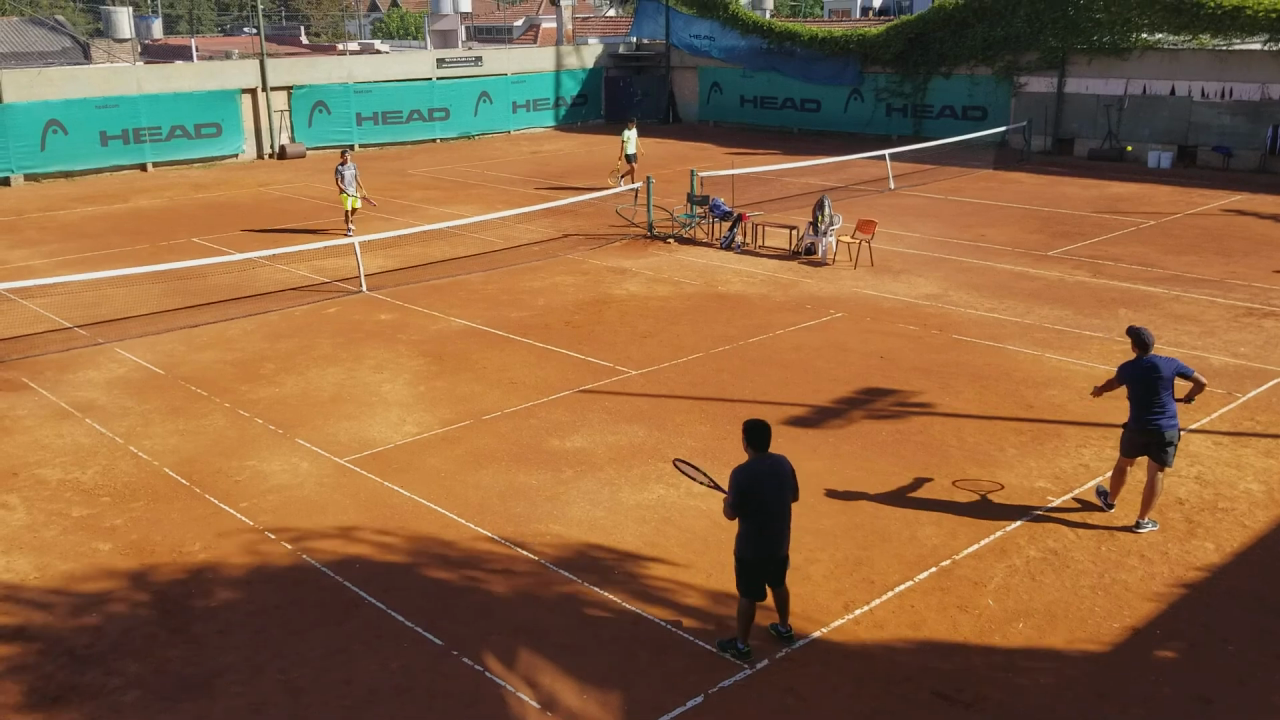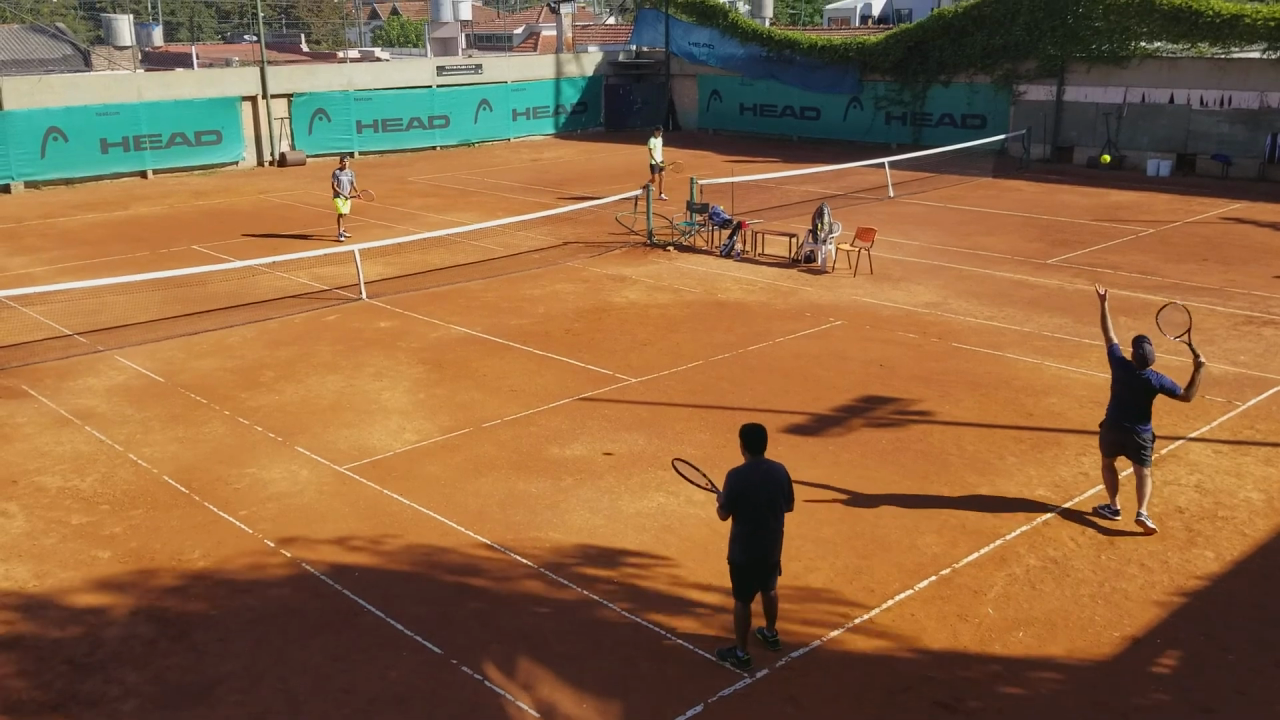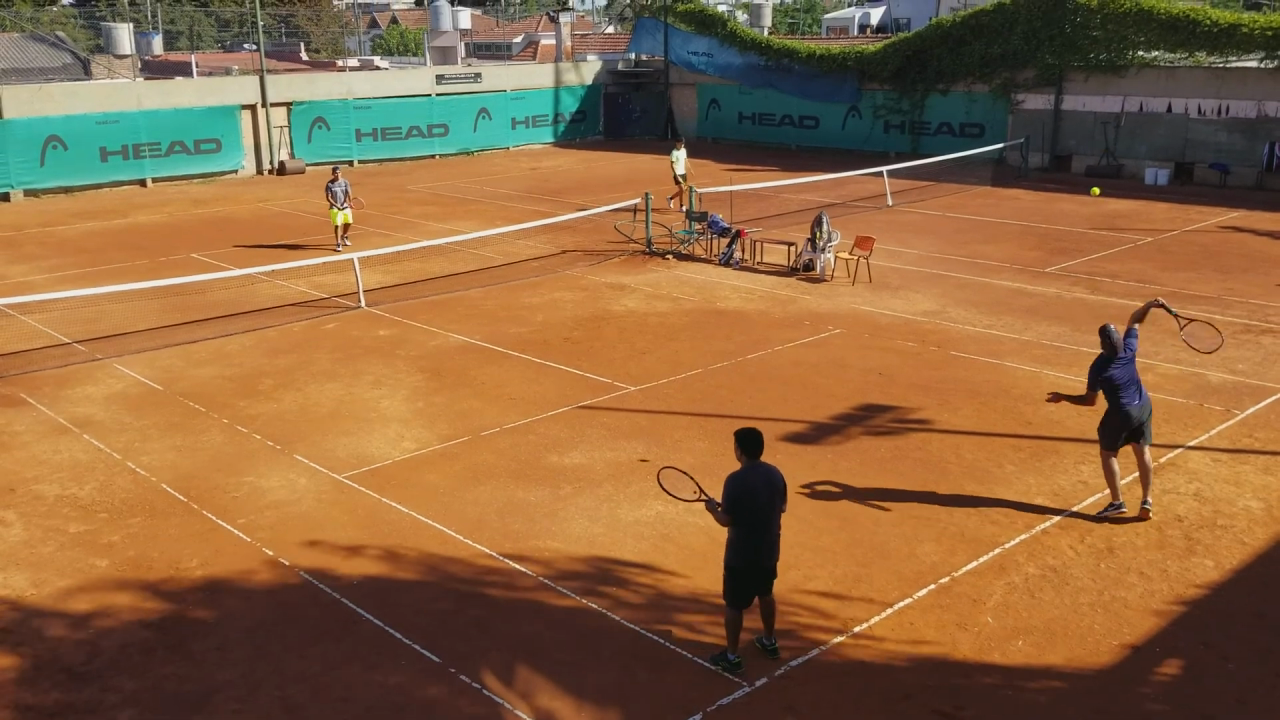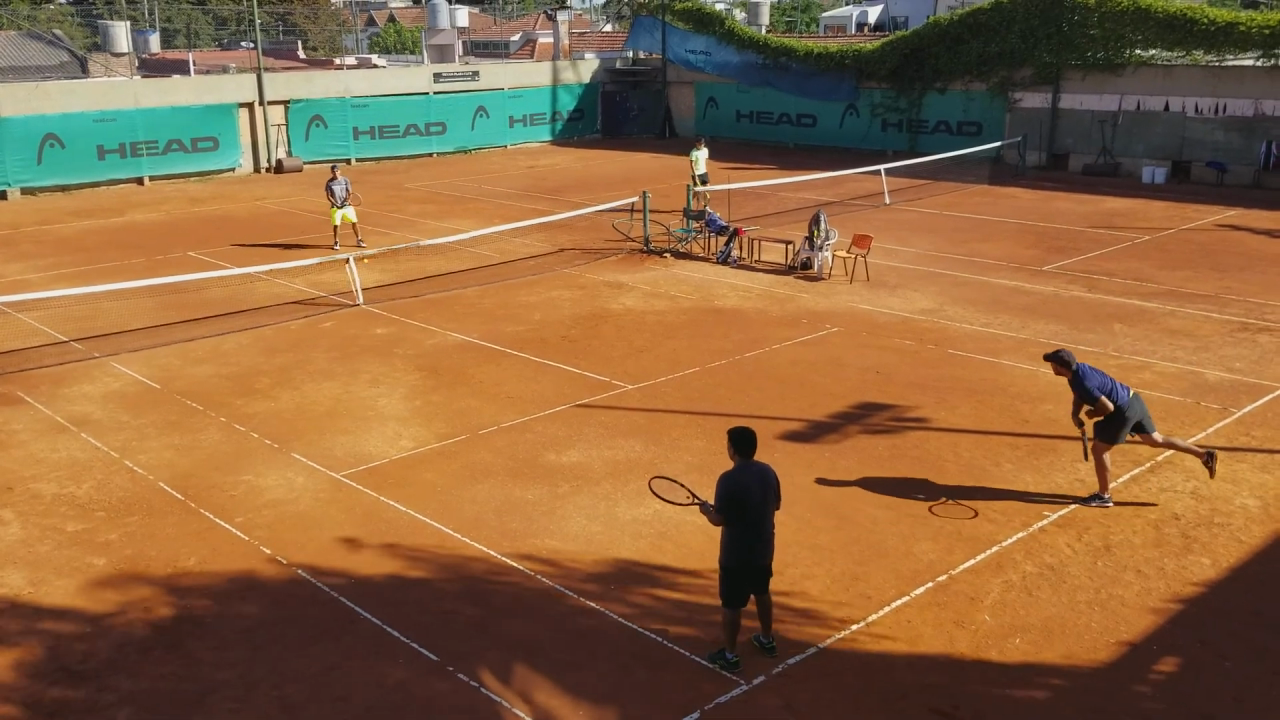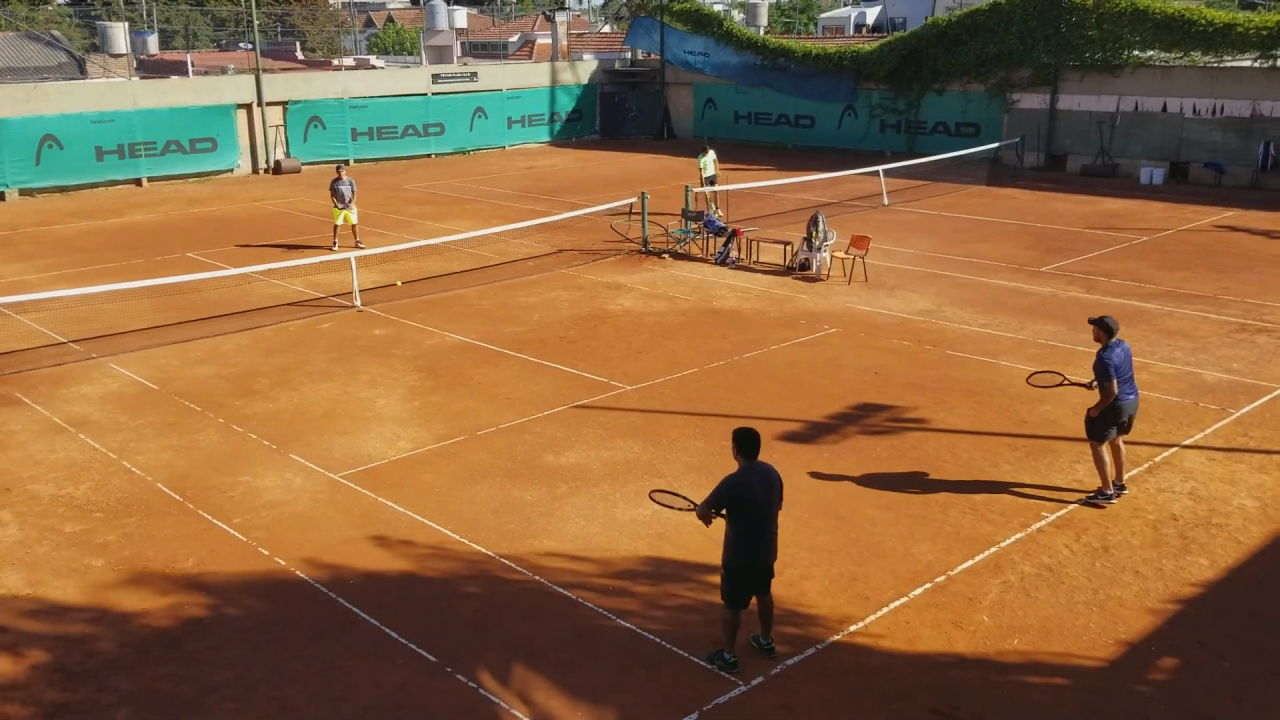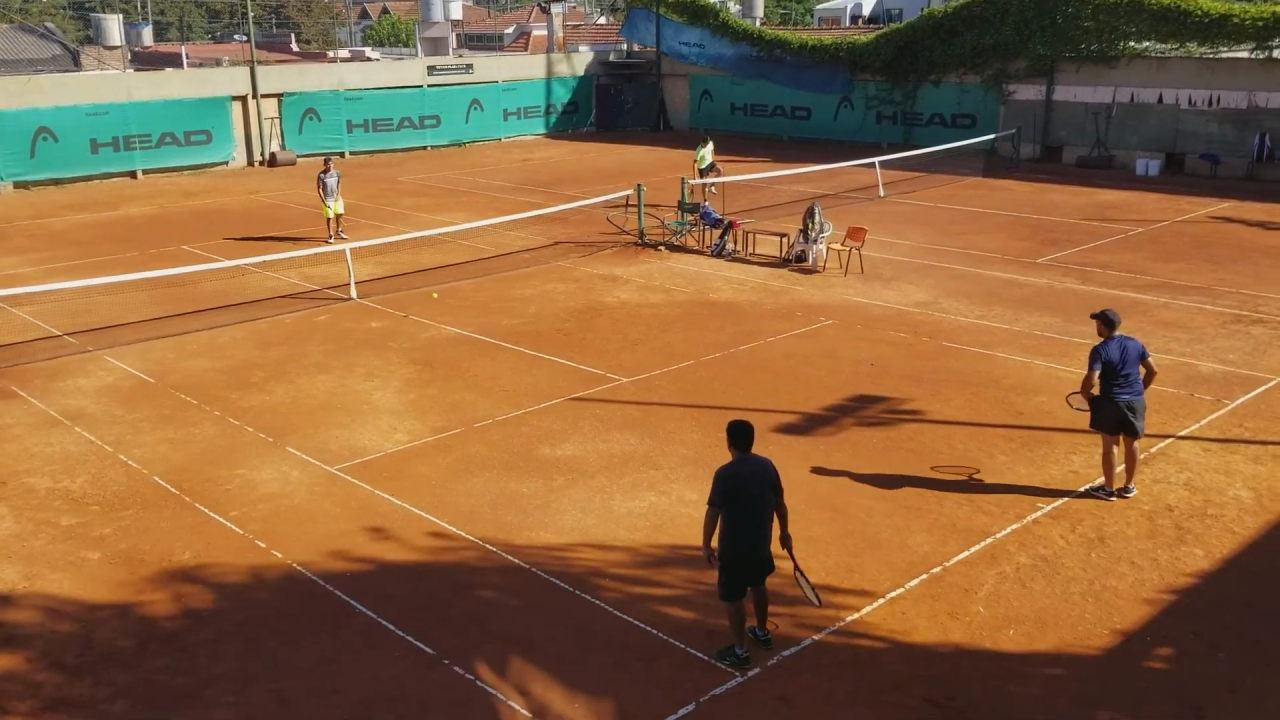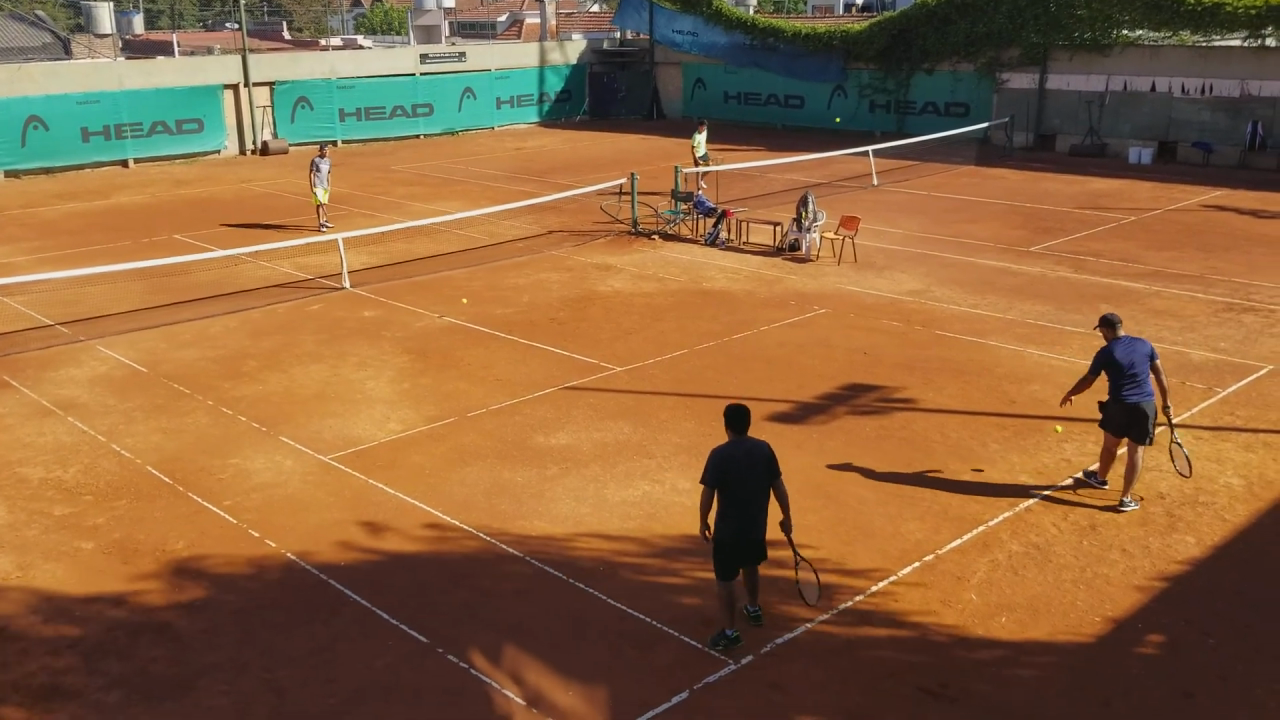
dt=0.5s
person 1, frame 1
left shoulder: (741, 473)
right shoulder: (784, 464)
left elbow: (731, 514)
right elbow: (794, 496)
left wrist: (727, 502)
left hip: (751, 546)
right hip: (780, 541)
left knee: (748, 596)
right knee: (778, 584)
left ankle: (741, 645)
right ankle: (784, 628)
person 1, frame 2
left shoulder: (736, 476)
right shoulder: (780, 471)
left elbow: (723, 515)
right elbow: (789, 506)
left wrist: (721, 500)
left hip: (744, 550)
right hip: (772, 546)
left knee: (742, 600)
right knee: (769, 590)
left ankle: (741, 653)
right ankle: (771, 633)
person 1, frame 3
left shoulder: (736, 480)
right shoulder: (775, 474)
left elbow: (726, 520)
right elbow: (782, 508)
left wrist: (713, 508)
left hip: (741, 555)
right hip: (769, 550)
left knee: (734, 605)
right knee: (766, 595)
left ankle: (732, 657)
right ankle: (769, 642)
person 1, frame 4
left shoulder: (728, 479)
right shoulder: (768, 472)
left elbow: (719, 520)
right elbow: (776, 505)
left wrist: (706, 510)
left hip: (736, 554)
right hip: (763, 549)
left knee: (731, 604)
right knee: (762, 594)
left ankle: (730, 656)
right ankle: (767, 640)
person 1, frame 5
left shoulder: (733, 482)
right shoulder: (772, 473)
left elbow: (702, 510)
right elbow: (778, 505)
left wrist: (707, 516)
left hip: (739, 555)
right hip: (766, 550)
left knee: (732, 605)
right knee: (763, 595)
left ankle: (728, 656)
right ankle: (766, 641)
person 1, frame 6
left shoulder: (725, 473)
right shoulder: (767, 466)
left elbow: (713, 513)
right elbow: (780, 503)
left wrist: (706, 545)
right wrist: (784, 532)
left hip: (733, 546)
right hip: (761, 543)
left knee: (732, 597)
right knee: (758, 585)
left ankle: (739, 651)
right ankle: (762, 632)
person 1, frame 7
left shoulder: (719, 454)
right shoulder: (764, 449)
left elbow: (708, 493)
right elbow: (778, 485)
left wrist: (703, 522)
right wrist: (786, 516)
left hip: (728, 528)
right hip: (756, 524)
left knee: (725, 578)
right knee: (750, 565)
left ankle: (730, 632)
right ankle: (753, 608)
person 2, frame 1
left shoulder: (1127, 369)
right shoulder: (1169, 364)
left elbow: (1114, 383)
right elbow: (1202, 382)
left wrist: (1100, 390)
right wrist: (1189, 396)
left hip: (1137, 428)
right hip: (1166, 430)
left knee: (1124, 463)
right knee: (1156, 474)
left ankle: (1110, 501)
right ankle: (1143, 520)
person 2, frame 2
left shoulder: (1119, 366)
right shoulder: (1157, 380)
left elbow: (1109, 336)
right elbow: (1187, 396)
left wrist: (1103, 304)
right wrist: (1198, 369)
left hip: (1112, 428)
right hip: (1140, 434)
left knee: (1108, 464)
right knee: (1143, 473)
left ankle: (1114, 507)
right ankle: (1142, 513)
person 2, frame 3
left shoulder: (1099, 369)
right shoulder: (1129, 349)
left elbow: (1089, 402)
right elbow: (1135, 321)
left wrist: (1062, 397)
right wrist: (1149, 305)
left hip: (1123, 415)
right hip: (1143, 407)
left knee: (1108, 455)
right knee: (1142, 453)
left ankle: (1117, 502)
right ankle: (1146, 501)
person 2, frame 4
left shoulder: (1083, 384)
right shoulder: (1078, 370)
left elbow: (1108, 408)
right elbow: (1078, 397)
left wrist: (1092, 414)
right wrist: (1075, 416)
left hip: (1123, 411)
right hip: (1133, 401)
left knee: (1099, 449)
right knee: (1157, 440)
left ankle: (1103, 496)
right ankle: (1205, 455)
person 2, frame 5
left shoulder: (1105, 357)
right shoulder: (1123, 345)
left elbow: (1112, 391)
left wrist: (1096, 409)
right wrist: (1098, 381)
left hip: (1116, 405)
right hip: (1132, 401)
left knee: (1098, 445)
right knee: (1115, 441)
left ankle: (1107, 492)
right ankle: (1120, 483)
person 2, frame 6
left shoulder: (1100, 350)
right shoulder: (1135, 344)
left elbow: (1091, 381)
right elbow: (1153, 371)
left wrist: (1085, 392)
left hip: (1111, 403)
right hip: (1136, 401)
left knee: (1110, 446)
right knee: (1132, 443)
left ankle: (1109, 489)
right ankle: (1129, 486)
person 2, frame 7
left shoulder: (1105, 352)
right shoulder: (1144, 345)
left elbow: (1087, 381)
right elbow: (1160, 374)
left wrist: (1069, 395)
right wrist: (1166, 401)
left hip: (1119, 405)
right hip: (1146, 405)
left knee: (1110, 444)
right knee: (1136, 451)
left ankle: (1100, 478)
right ankle: (1125, 499)
